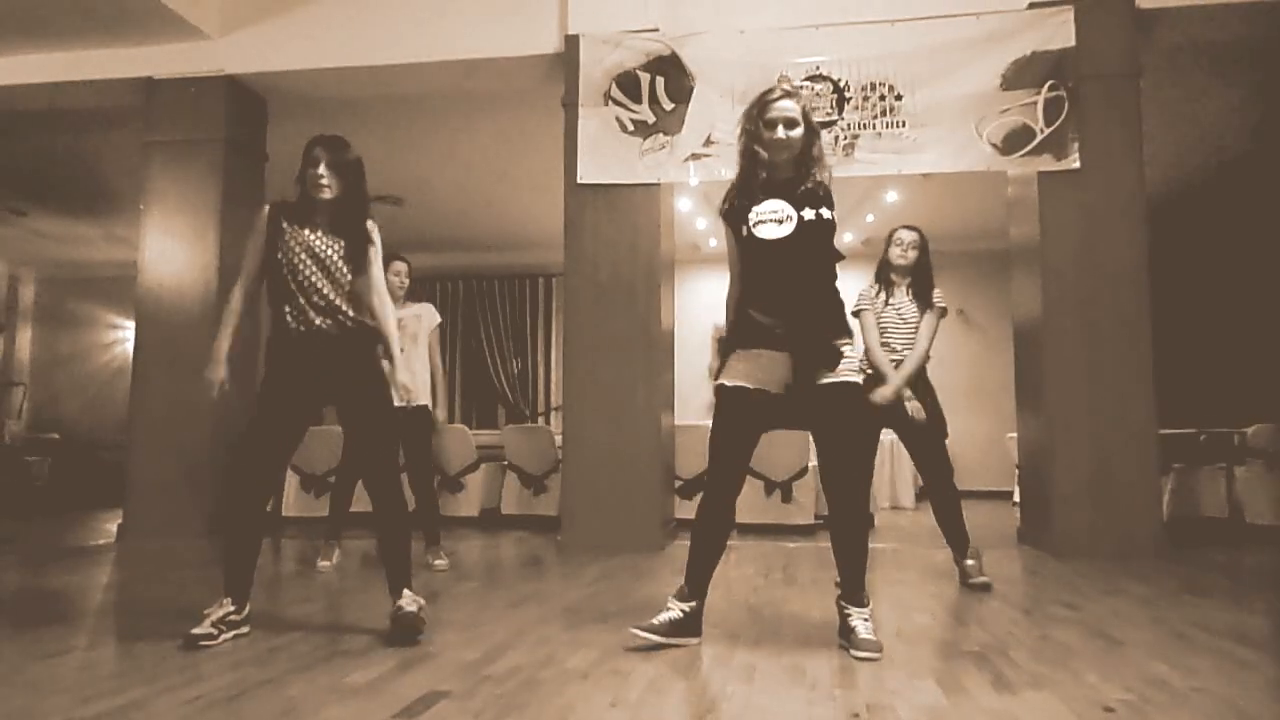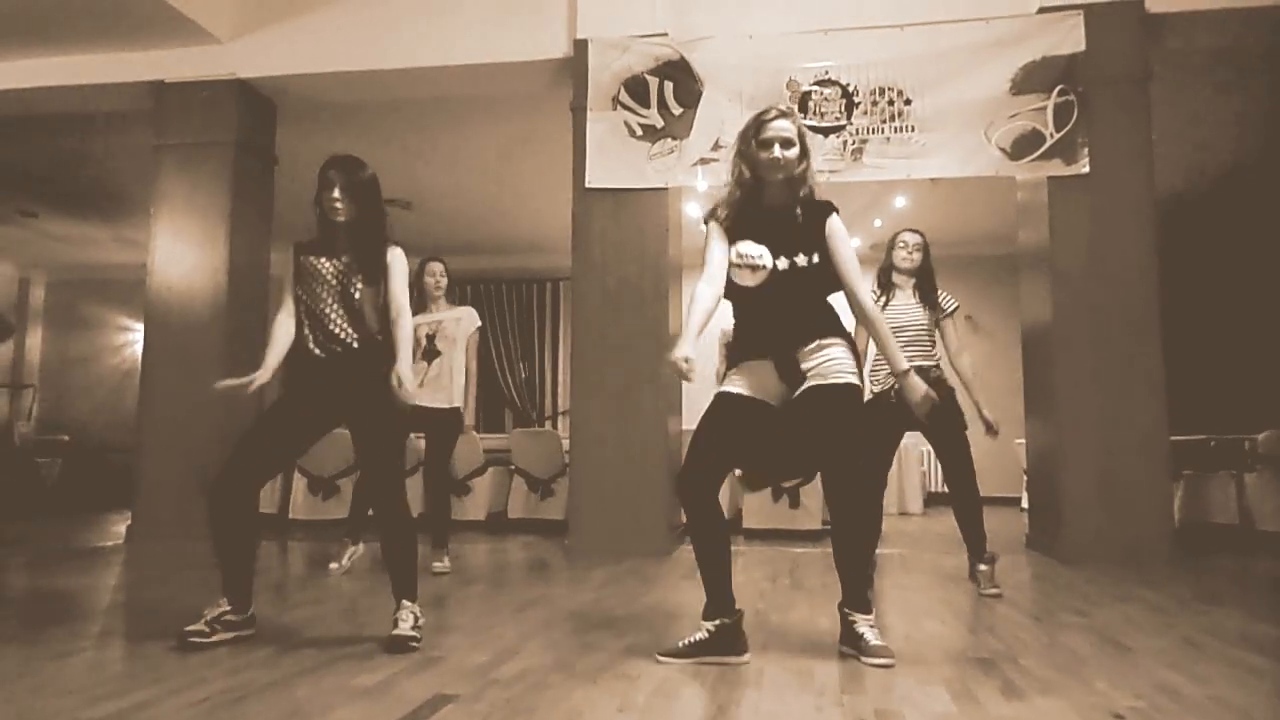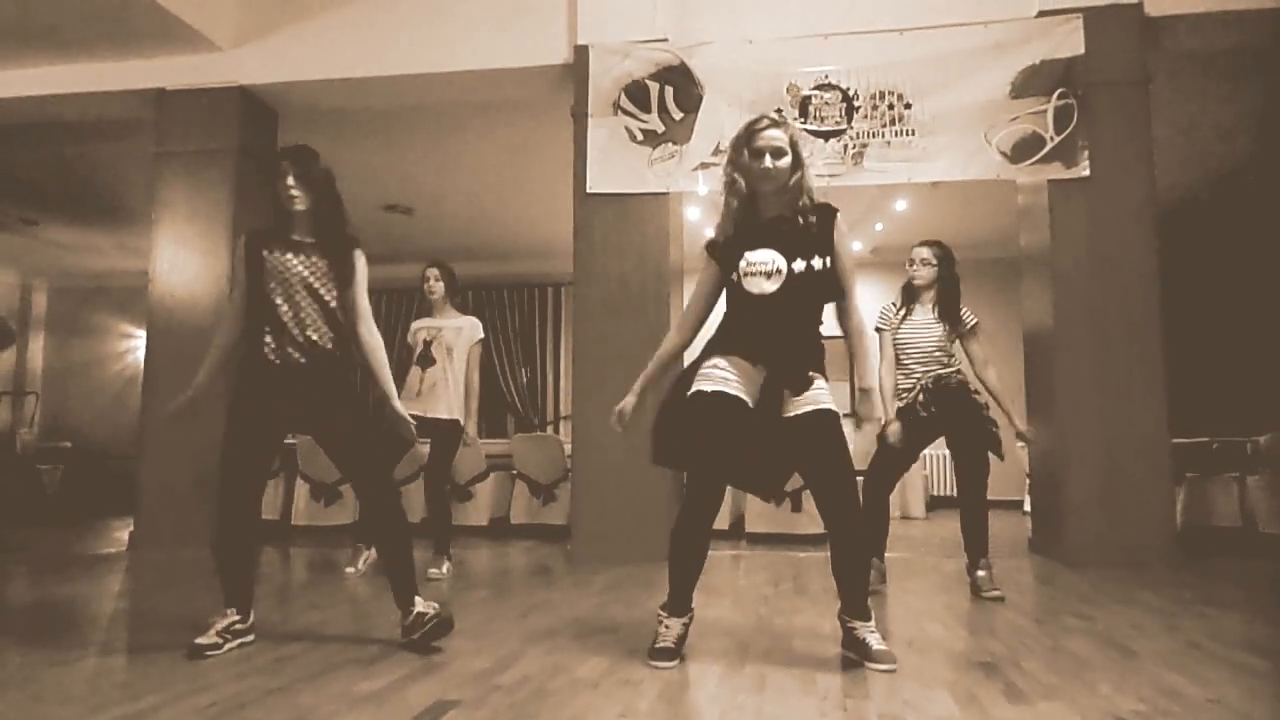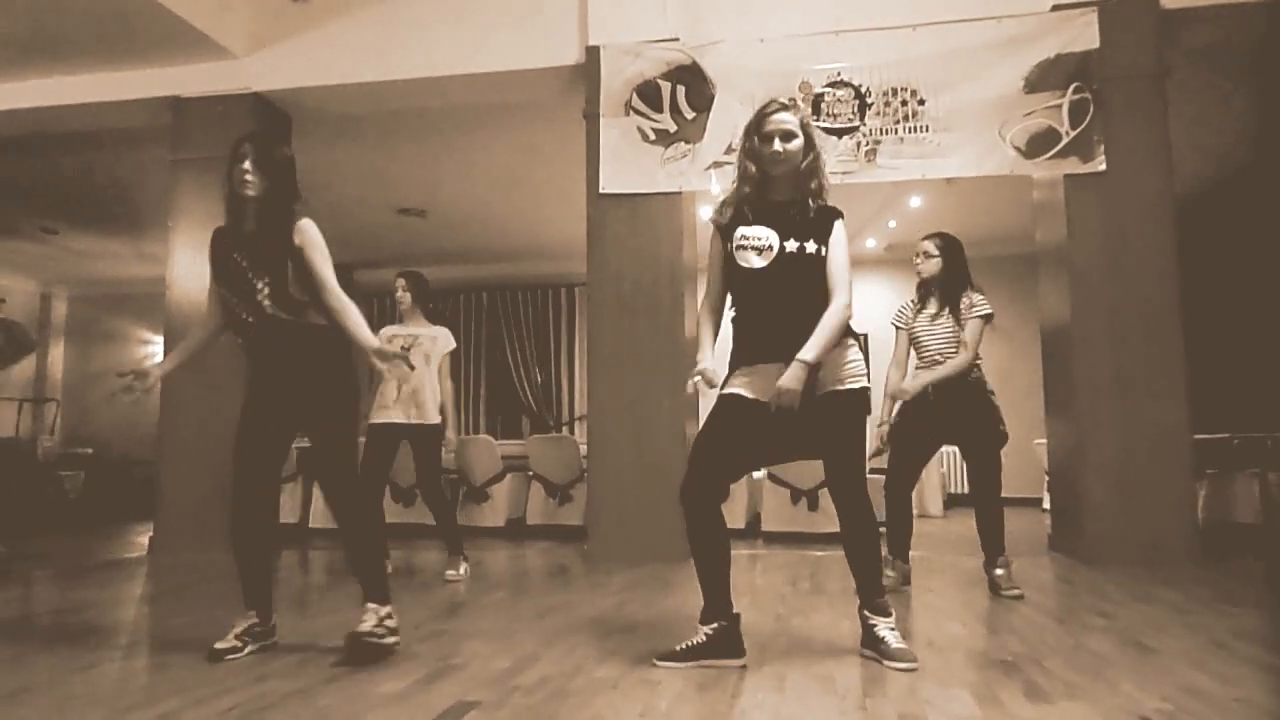
dt=0.7s
person 1, frame 1
left shoulder: (820, 191)
right shoulder: (740, 199)
right elbow: (738, 286)
right wrist: (728, 359)
left hip: (826, 349)
right hip: (757, 350)
left knee: (847, 481)
right knee: (722, 480)
left ankle: (853, 609)
right ankle: (687, 605)
person 1, frame 2
left shoulder: (821, 216)
right shoulder: (727, 219)
left elbow: (860, 293)
right elbow: (709, 283)
left wrist: (903, 370)
right wrist: (685, 342)
left hip: (821, 352)
right hip: (754, 365)
left knee: (849, 488)
right knee: (693, 483)
left ankle: (857, 618)
right ankle: (722, 622)
person 1, frame 3
left shoulder: (822, 221)
right shoulder: (728, 237)
left elbow: (849, 308)
right elbow: (688, 322)
left wrist: (865, 385)
right wrist: (637, 390)
left hip: (800, 379)
right hip: (729, 369)
left knee: (843, 506)
right knee: (702, 499)
left ankle: (857, 624)
right ankle: (675, 619)
person 1, frame 4
left shoulder: (826, 219)
right shoulder: (731, 215)
left elbow: (841, 302)
right elbow: (712, 299)
left wrist: (800, 366)
right wrist: (704, 356)
left hip: (830, 364)
right hip: (756, 368)
left knee: (849, 492)
right knee: (698, 490)
left ankle: (877, 620)
right ankle: (720, 627)
person 2, frame 1
left shoulder: (364, 230)
right shoulder: (275, 218)
left elbow: (378, 295)
right elbow: (245, 285)
left wrist: (399, 360)
right wrist: (219, 354)
left hip: (358, 360)
right hip: (295, 359)
left knee: (384, 477)
right knee: (250, 478)
left ankle: (402, 595)
right ankle: (234, 603)
person 2, frame 2
left shoulder: (387, 255)
right shoulder: (303, 255)
left elbow: (401, 316)
right elbow: (288, 317)
left wrist: (403, 365)
right wrist: (264, 370)
left hip: (370, 382)
right hip: (311, 383)
left knee: (387, 494)
right knee: (232, 484)
left ankle: (406, 607)
right ankle: (236, 606)
person 2, frame 3
left shoulder: (346, 250)
right shoulder: (253, 246)
left elbow: (362, 325)
right elbow: (233, 320)
left wrist: (391, 395)
right wrist: (197, 386)
left hip: (330, 383)
right hip: (264, 384)
left knee: (379, 490)
right knee: (236, 495)
left ankle: (412, 605)
right ankle: (237, 613)
person 2, frame 4
left shoulder: (298, 229)
right shoulder: (223, 240)
left elbow: (332, 294)
right elbow: (217, 316)
left wrist: (370, 344)
right wrist: (162, 366)
left hip: (319, 364)
right hip: (269, 372)
left knee: (340, 484)
right knee: (249, 493)
left ankle: (379, 608)
right ankle: (259, 616)
person 3, frame 1
left shoulder: (931, 297)
right shoulder: (869, 295)
left elbow: (921, 349)
right elbow: (873, 348)
left wrist: (895, 387)
right wrist: (902, 394)
left hip: (913, 387)
right hip: (871, 390)
left knee: (939, 474)
left ankle: (966, 558)
person 3, frame 2
left shoulder: (937, 299)
right shoulder: (872, 300)
left elbow: (958, 353)
right elbow: (858, 355)
left wrist: (980, 404)
left hip: (934, 393)
right hip: (886, 398)
left knee: (962, 478)
left ankle: (980, 562)
person 3, frame 3
left shoulder: (958, 314)
right shoulder: (893, 312)
left elbow: (983, 368)
right elbow: (886, 367)
left wrist: (1013, 416)
right wrist: (890, 417)
left hip: (956, 403)
right hip: (913, 407)
left knee: (973, 485)
right knee: (876, 482)
left ankle: (979, 568)
right ankle: (873, 566)
person 3, frame 4
left shoulder: (972, 302)
right shoulder: (909, 309)
left elbow: (967, 355)
right elbow: (897, 365)
left wrist: (920, 381)
right wrist: (885, 418)
left hip: (968, 398)
right hip: (924, 402)
left knee: (986, 483)
right knee: (897, 481)
left ankle: (997, 566)
right ankle: (897, 564)
person 4, frame 1
left shoulder: (425, 312)
left elbow: (436, 360)
left wrist: (440, 404)
left hip: (415, 404)
left knee: (421, 474)
right knee: (349, 470)
left ankle: (433, 545)
right ankle: (332, 541)
person 4, frame 2
left shoulder: (466, 315)
right shoulder: (413, 323)
left elbow: (471, 364)
right elbow: (409, 363)
left wrist: (469, 407)
left hip: (447, 405)
right hip: (411, 402)
left knee: (436, 474)
left ankle: (440, 548)
right ankle: (353, 540)
person 4, frame 3
left shoulder: (470, 325)
right shoulder: (417, 326)
left elbow: (473, 375)
left wrist: (472, 420)
right wrist: (401, 403)
left hip: (447, 414)
right hip: (410, 408)
left knee: (436, 484)
left ankle: (442, 555)
right ankle: (365, 545)
person 4, frame 4
left shoulder: (440, 335)
right shoulder: (386, 334)
left elbow: (446, 382)
right elbow: (377, 374)
left wrist: (450, 425)
left hip: (425, 419)
right hip: (385, 417)
left knee: (431, 489)
right knee: (371, 487)
left ankle: (457, 555)
